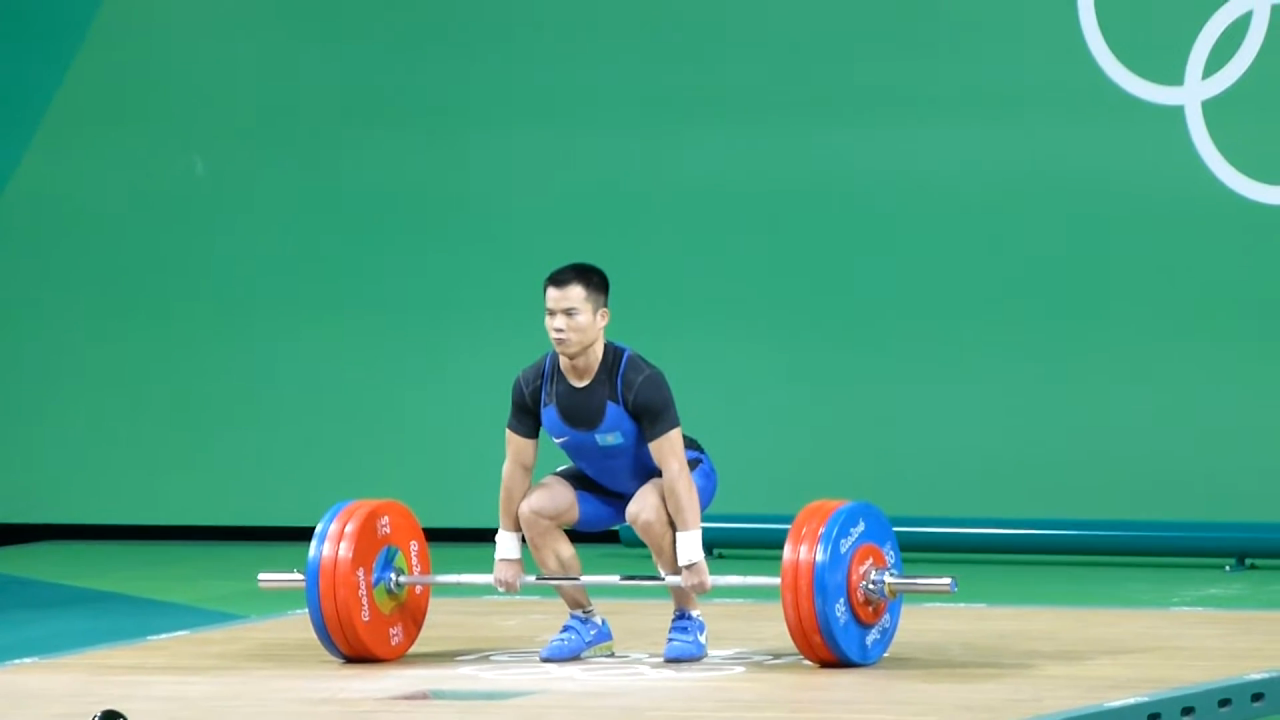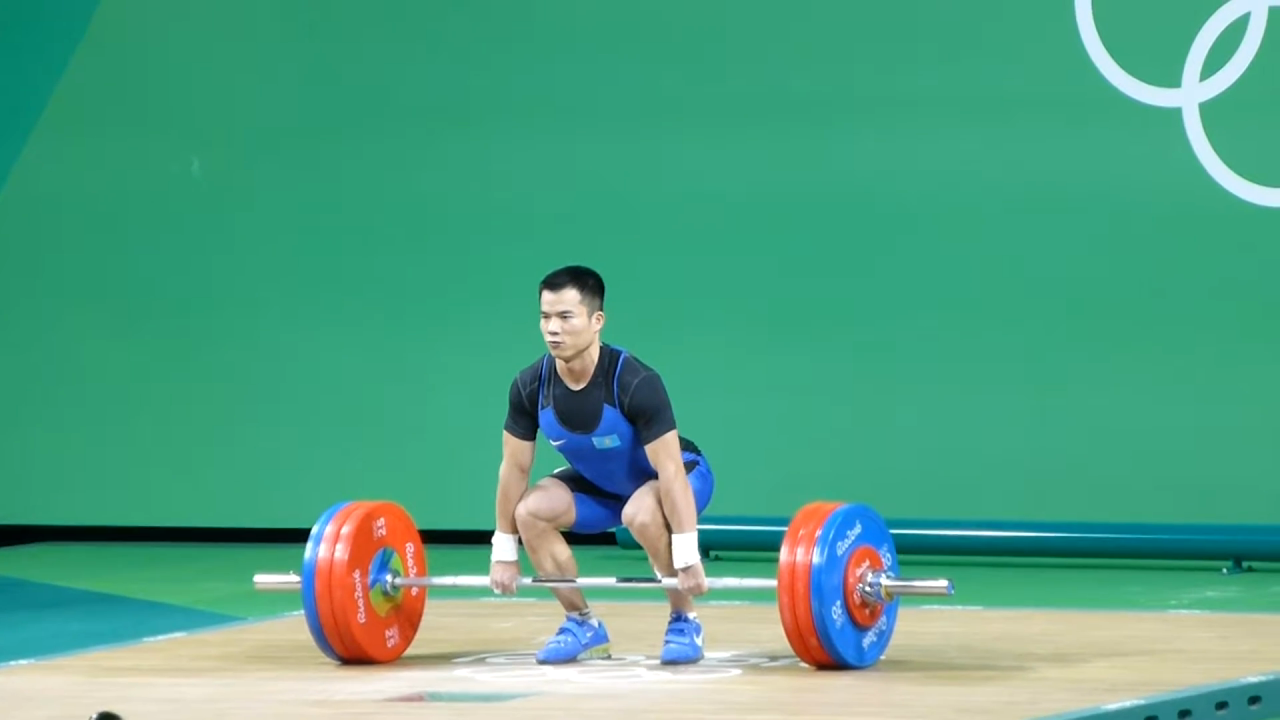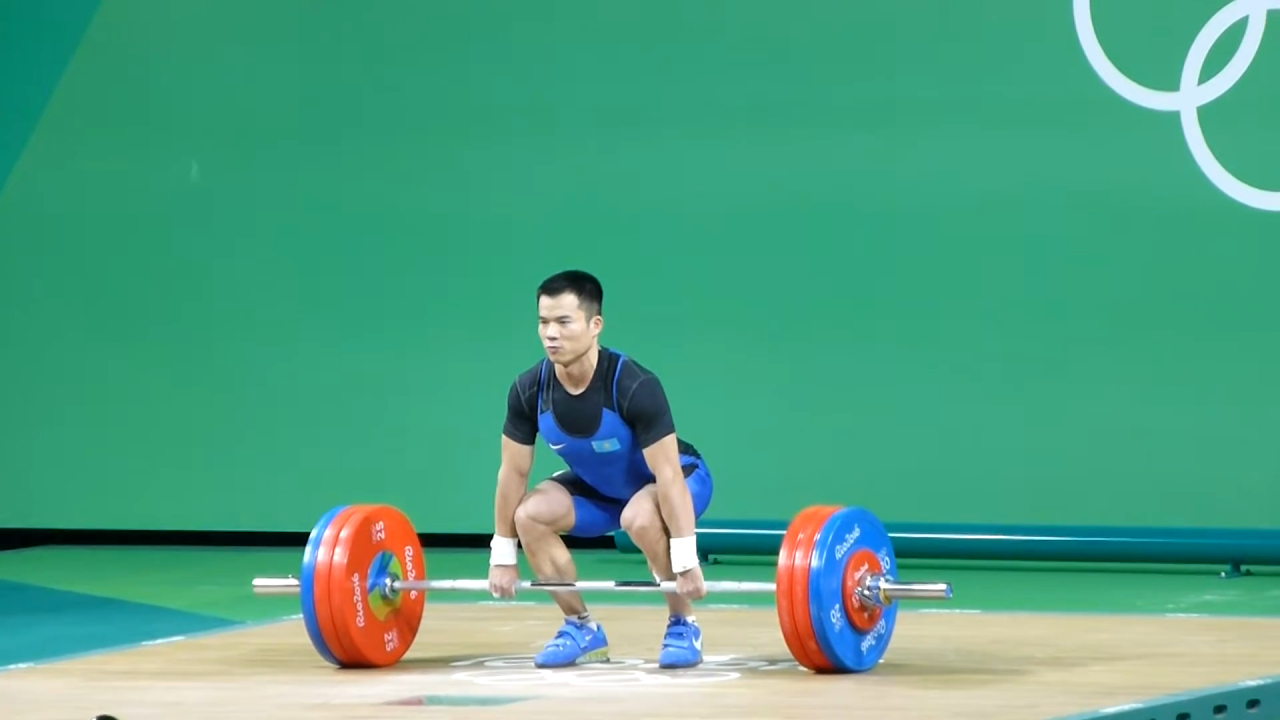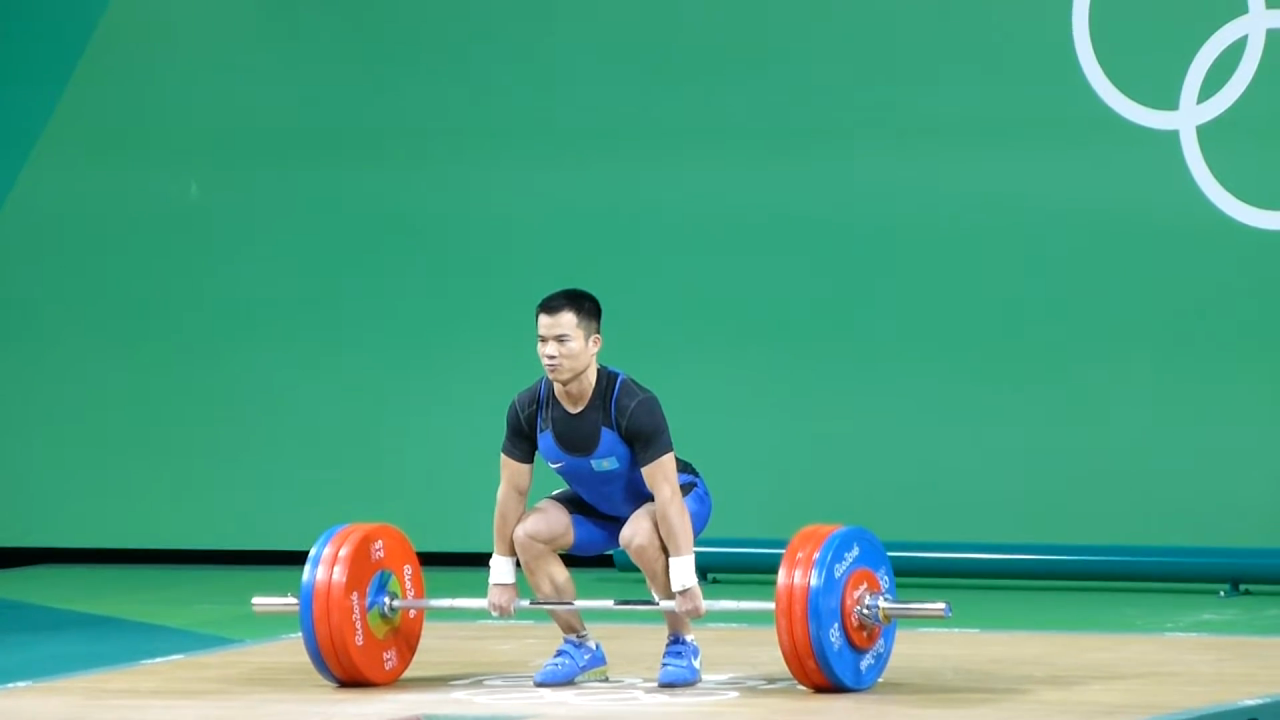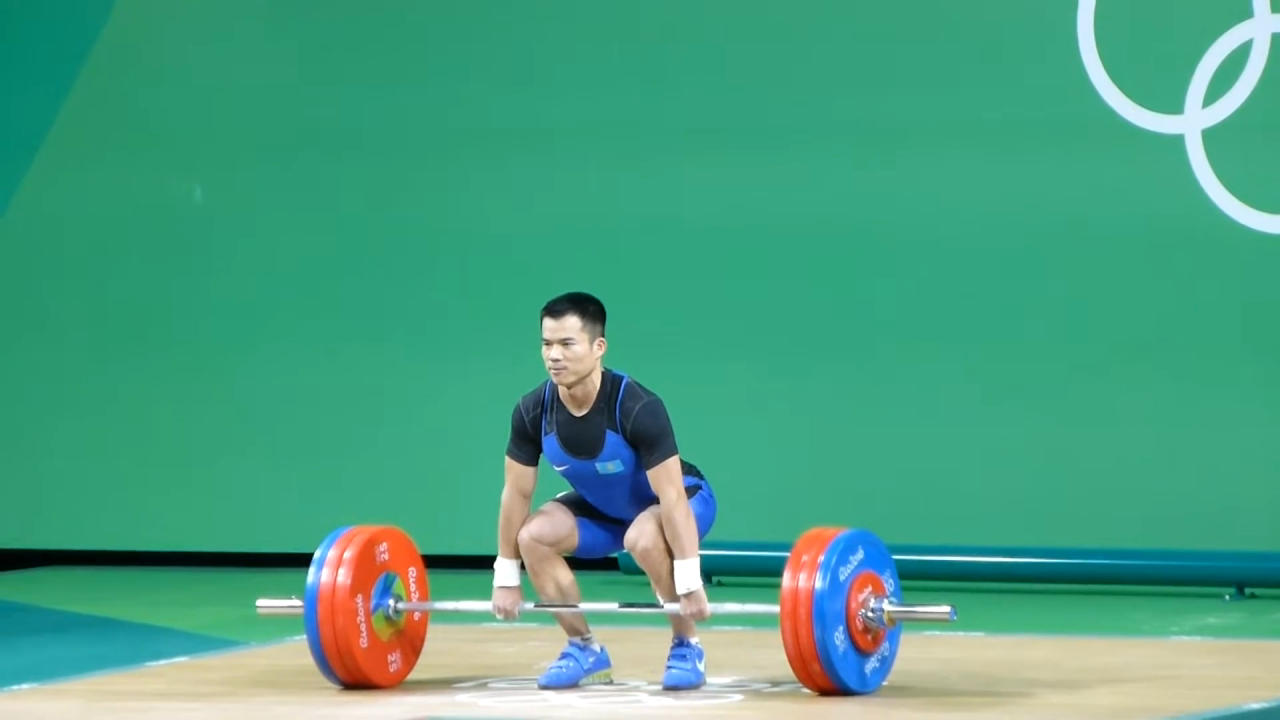
dt=0.4s
person 1, frame 1
left shoulder: (638, 379)
right shoulder: (533, 383)
left elbow: (673, 468)
right elbow: (517, 466)
left wrist: (692, 554)
right wrist: (507, 551)
left hip: (682, 471)
right hip: (604, 480)
left knee: (646, 512)
right knee: (534, 508)
left ankle: (688, 620)
right ankle: (587, 621)
person 1, frame 2
left shoulder: (634, 382)
right shoulder: (530, 385)
left elbow: (670, 471)
right elbow: (514, 468)
left wrist: (688, 557)
right wrist: (504, 552)
left hip: (678, 473)
right hip: (600, 481)
left knee: (642, 514)
right knee: (530, 511)
left ankle: (684, 622)
right ankle: (583, 623)
person 1, frame 3
left shoulder: (633, 385)
right shoulder: (529, 389)
left elbow: (668, 475)
right elbow: (513, 472)
left wrist: (687, 561)
right wrist: (503, 556)
left hip: (679, 476)
right hip: (600, 484)
left knee: (641, 517)
right knee: (530, 514)
left ankle: (683, 626)
right ankle: (582, 627)
person 1, frame 4
left shoulder: (632, 404)
right shoulder: (527, 408)
left elbow: (666, 494)
right elbow: (512, 490)
left wrist: (685, 580)
right wrist: (502, 574)
left hip: (677, 494)
right hip: (598, 502)
left knee: (639, 536)
right knee: (528, 533)
left ankle: (682, 644)
right ankle: (580, 646)
person 1, frame 5
left shoulder: (636, 407)
right shoulder: (533, 411)
left elbow: (671, 497)
right elbow: (516, 493)
left wrist: (690, 583)
right wrist: (506, 577)
left hip: (681, 497)
right hip: (604, 505)
left knee: (644, 538)
right knee: (534, 535)
left ankle: (686, 647)
right ankle: (585, 648)
